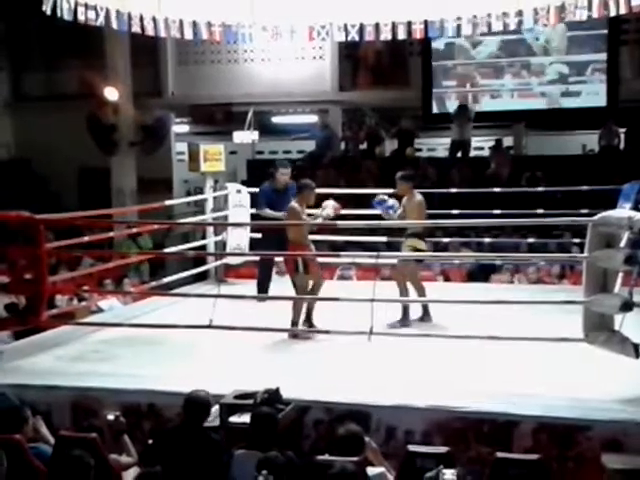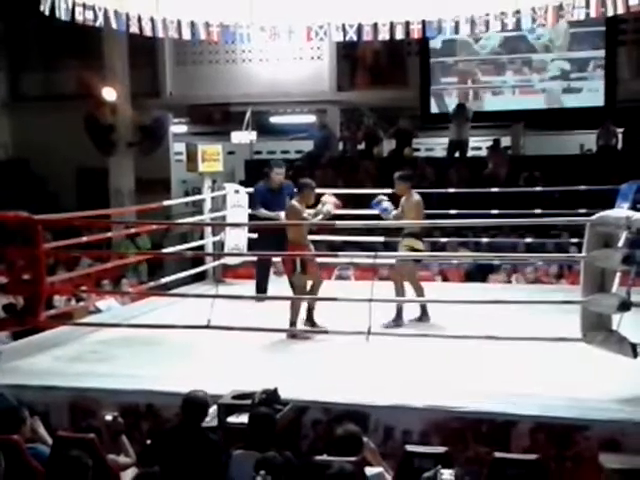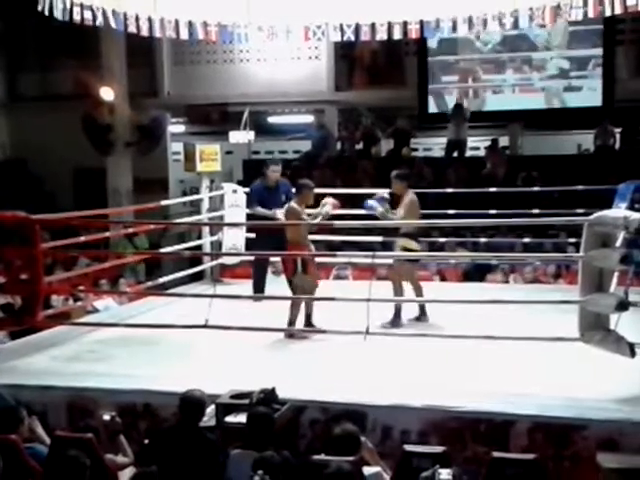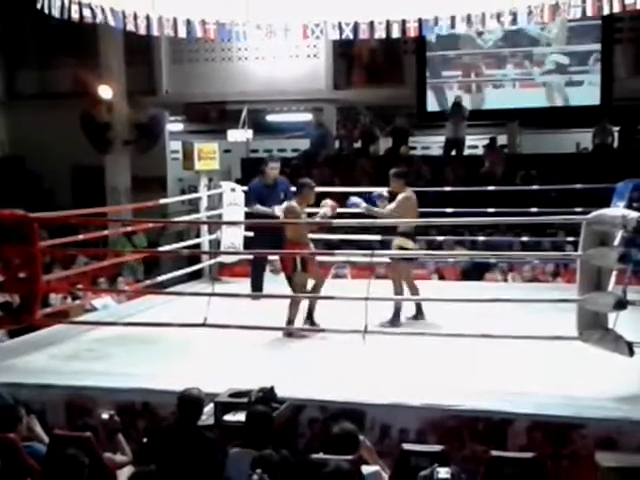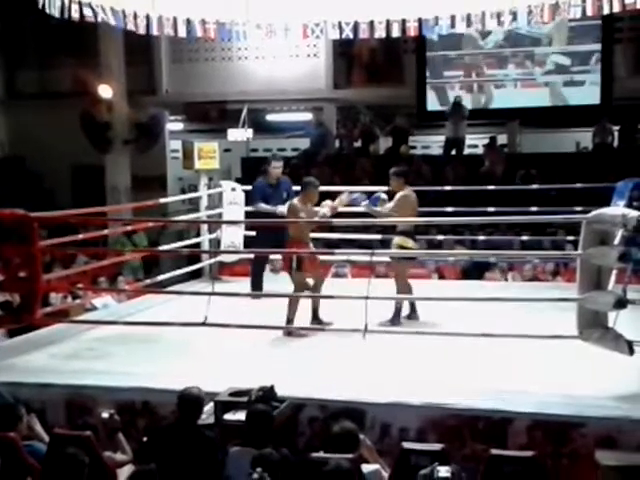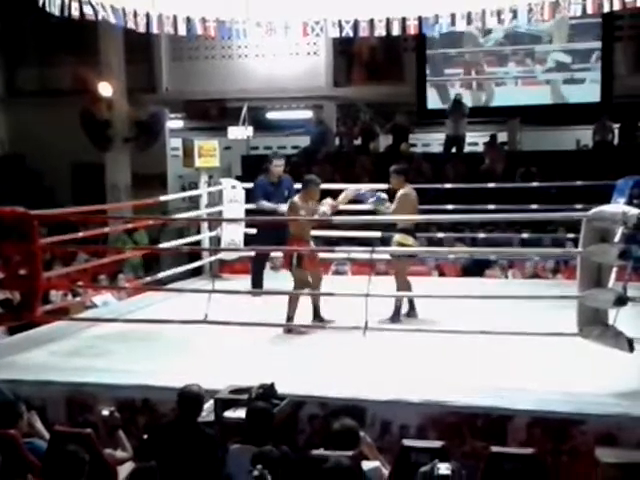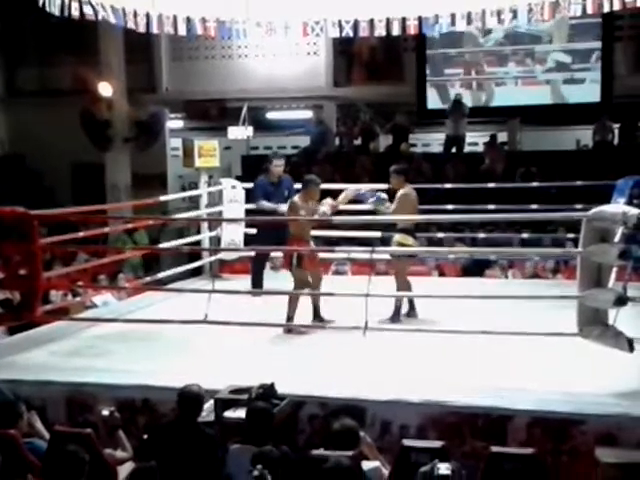
dt=0.1s
person 1, frame 1
left shoulder: (299, 207)
right shoulder: (294, 208)
left elbow: (310, 225)
right elbow: (310, 225)
left wrist: (323, 211)
right wrist: (328, 213)
left hip: (305, 250)
right hip: (299, 252)
left knee: (318, 281)
right knee: (303, 290)
left ankle: (309, 320)
right ankle: (294, 329)
person 1, frame 2
left shoulder: (300, 206)
right shoulder: (294, 207)
left elbow: (309, 222)
right elbow: (312, 223)
left wrist: (322, 207)
right wrist: (328, 210)
left hip: (304, 249)
right hip: (296, 252)
left knee: (317, 280)
right knee: (300, 290)
left ankle: (310, 320)
right ankle: (292, 329)
person 1, frame 3
left shoulder: (300, 207)
right shoulder: (293, 208)
left elbow: (308, 224)
right elbow: (311, 225)
left wrist: (322, 209)
right wrist: (326, 212)
left hip: (304, 250)
right hip: (297, 252)
left knee: (311, 286)
right knee: (302, 290)
left ankle: (308, 322)
right ankle: (290, 328)
person 1, frame 4
left shoulder: (300, 207)
right shoulder: (293, 208)
left elbow: (308, 225)
right elbow: (309, 225)
left wrist: (326, 209)
right wrist: (325, 212)
left hip: (304, 248)
right hip: (295, 250)
left knee: (320, 279)
right knee: (300, 289)
left ankle: (309, 318)
right ankle: (288, 327)
person 1, frame 5
left shoulder: (307, 205)
right shoulder: (295, 205)
left elbow: (317, 219)
right elbow: (307, 225)
left wrist: (335, 205)
right wrist: (325, 212)
left hip: (306, 247)
right hip: (297, 249)
left knee: (319, 279)
right knee: (300, 287)
left ankle: (316, 318)
right ankle: (289, 326)
person 1, frame 6
left shoulder: (309, 203)
right shoulder: (296, 203)
left elbow: (328, 208)
right elbow: (308, 222)
left wrist: (343, 198)
right wrist: (324, 211)
left hip: (307, 245)
right hip: (297, 247)
left knee: (317, 278)
right knee: (300, 285)
left ankle: (317, 316)
right ankle: (289, 324)
person 1, frame 7
left shoulder: (309, 203)
right shoulder: (296, 203)
left elbow: (326, 209)
right elbow: (308, 222)
left wrist: (344, 198)
right wrist: (324, 211)
left hip: (307, 245)
right hip: (297, 246)
left knee: (317, 278)
right knee: (300, 285)
left ankle: (317, 316)
right ankle: (289, 324)
person 2, frame 1
left shoulder: (417, 200)
right shoulder: (406, 199)
left elbow: (412, 223)
right elbow: (396, 218)
left wrist: (397, 213)
right wrist: (385, 209)
left hip: (415, 241)
right hip: (411, 240)
left knee: (399, 276)
right knee: (414, 279)
left ankle: (405, 317)
right ankle: (426, 313)
person 2, frame 2
left shoulder: (415, 200)
right shoulder: (405, 199)
left elbow: (410, 222)
right elbow: (401, 218)
left wrist: (393, 214)
right wrist: (386, 209)
left hip: (412, 241)
right hip: (410, 240)
left knee: (396, 277)
right knee: (412, 278)
left ankle: (398, 317)
right ankle: (424, 314)
person 2, frame 3
left shoulder: (409, 199)
right shoulder: (405, 197)
left elbow: (398, 220)
right elbow: (397, 218)
left wrist: (379, 210)
right wrist: (384, 207)
left hip: (407, 241)
right hip: (407, 241)
left knee: (395, 278)
right knee: (412, 278)
left ankle: (396, 318)
right ankle: (422, 313)
person 2, frame 4
left shoulder: (404, 197)
right shoulder: (408, 196)
left elbow: (386, 213)
right elbow: (397, 214)
left wrist: (363, 205)
right wrist: (384, 203)
left hip: (404, 239)
right hip: (407, 238)
left knee: (396, 278)
right knee: (407, 278)
left ankle: (395, 318)
right ankle: (419, 311)
person 2, frame 5
left shoulder: (403, 196)
right shoulder: (408, 195)
left elbow: (385, 213)
left wrist: (366, 205)
right wrist: (383, 203)
left hip: (404, 238)
right hip: (407, 237)
left knee: (399, 277)
right knee: (401, 276)
left ankle: (396, 317)
right ankle: (412, 311)
person 2, frame 6
left shoulder: (403, 193)
right shoulder: (410, 192)
left elbow: (391, 213)
left wrist: (376, 204)
right wrist: (384, 202)
left hip: (404, 236)
right hip: (408, 234)
left knee: (399, 275)
right knee: (401, 274)
left ankle: (396, 314)
right ankle: (412, 309)
person 2, frame 7
left shoulder: (403, 193)
right shoulder: (410, 192)
left elbow: (392, 213)
left wrist: (376, 204)
right wrist: (385, 202)
left hip: (403, 235)
right hip: (408, 234)
left knee: (399, 275)
right knee: (401, 274)
left ankle: (396, 314)
right ankle: (412, 309)
person 3, frame 1
left shoulder: (293, 187)
right shoulder: (265, 188)
right elbow: (261, 210)
right wrist: (280, 215)
right hip: (271, 230)
right knee: (266, 262)
right ankle: (262, 292)
person 3, frame 2
left shoulder: (288, 186)
right shoulder: (260, 188)
right elbow: (256, 210)
right wrist: (274, 215)
left hip: (284, 229)
right hip: (266, 230)
right knee: (264, 261)
right ankle: (261, 292)
person 3, frame 3
left shoulder: (285, 184)
right shoulder: (257, 187)
right elbow: (253, 208)
right wrist: (271, 213)
left hip: (282, 228)
right hip: (264, 229)
right knee: (261, 261)
right ankle: (258, 292)
person 3, frame 4
left shoulder: (283, 182)
right shoulder: (256, 185)
left elbow: (289, 202)
right elbow: (252, 207)
right wrist: (270, 211)
left hip: (281, 226)
right hip: (263, 228)
right knee: (259, 259)
right ankle: (256, 290)
person 3, frame 5
left shoulder: (286, 182)
right shoulder: (259, 184)
left elbow: (291, 202)
right elbow: (257, 205)
left wrist: (287, 208)
right wrist: (274, 209)
left hip: (283, 226)
right hip: (265, 227)
right knee: (260, 258)
right ankle: (256, 289)
person 3, frame 6
left shoulder: (287, 180)
right shoulder: (261, 182)
right elbow: (259, 203)
left wrist: (288, 207)
right wrist: (277, 207)
left hip: (284, 224)
right hip: (266, 225)
right knee: (261, 256)
right ankle: (256, 287)
person 3, frame 7
left shoulder: (287, 180)
right shoulder: (261, 182)
right elbow: (259, 203)
right wrist: (277, 207)
left hip: (284, 224)
right hip: (266, 225)
right knee: (261, 256)
right ankle: (256, 286)
